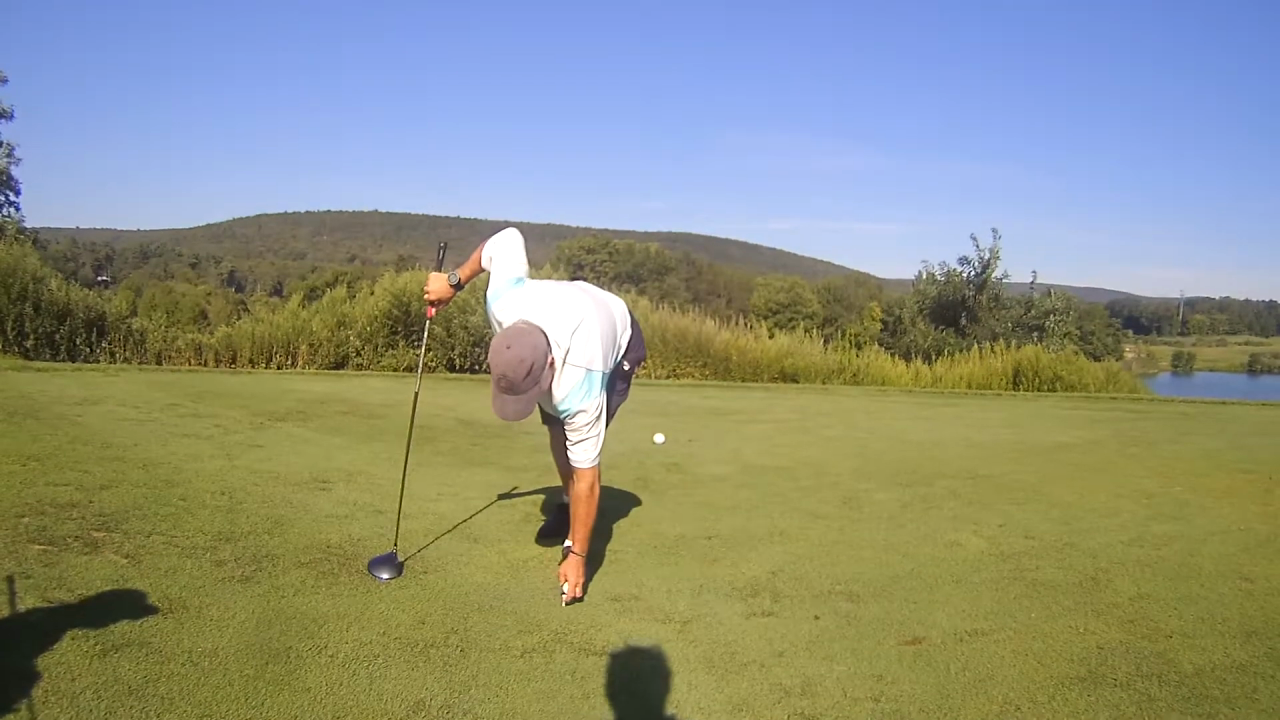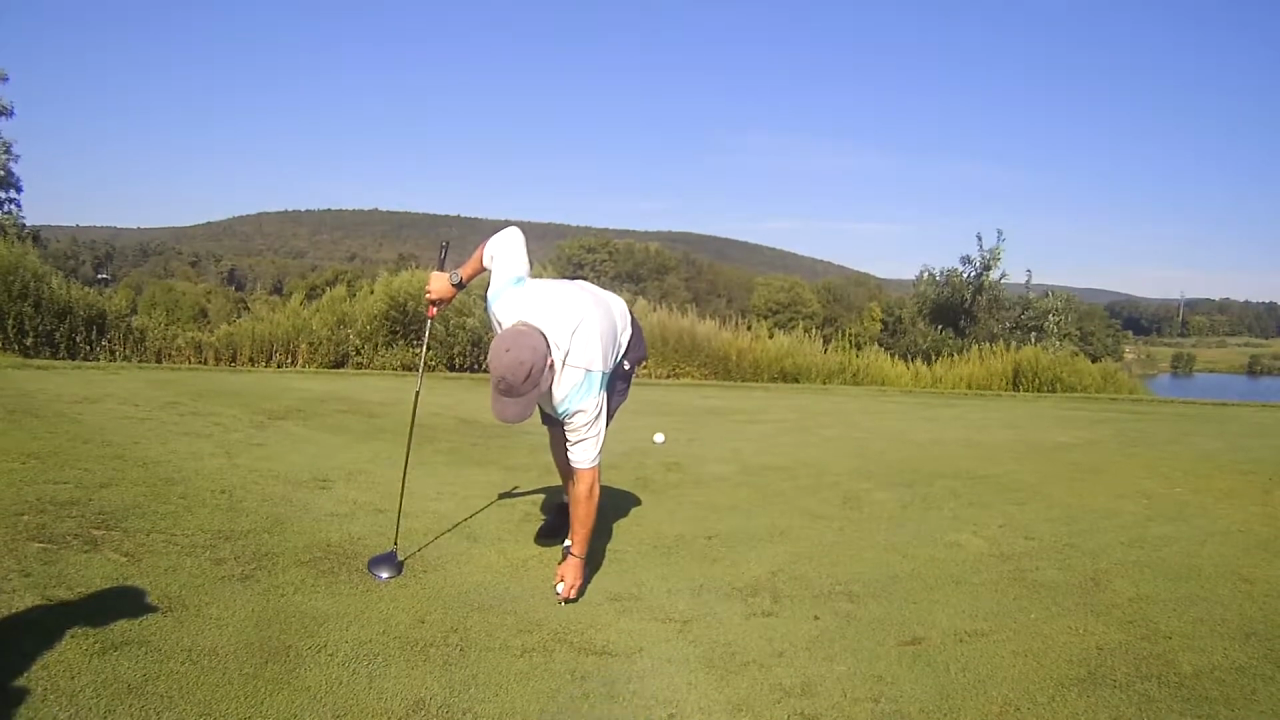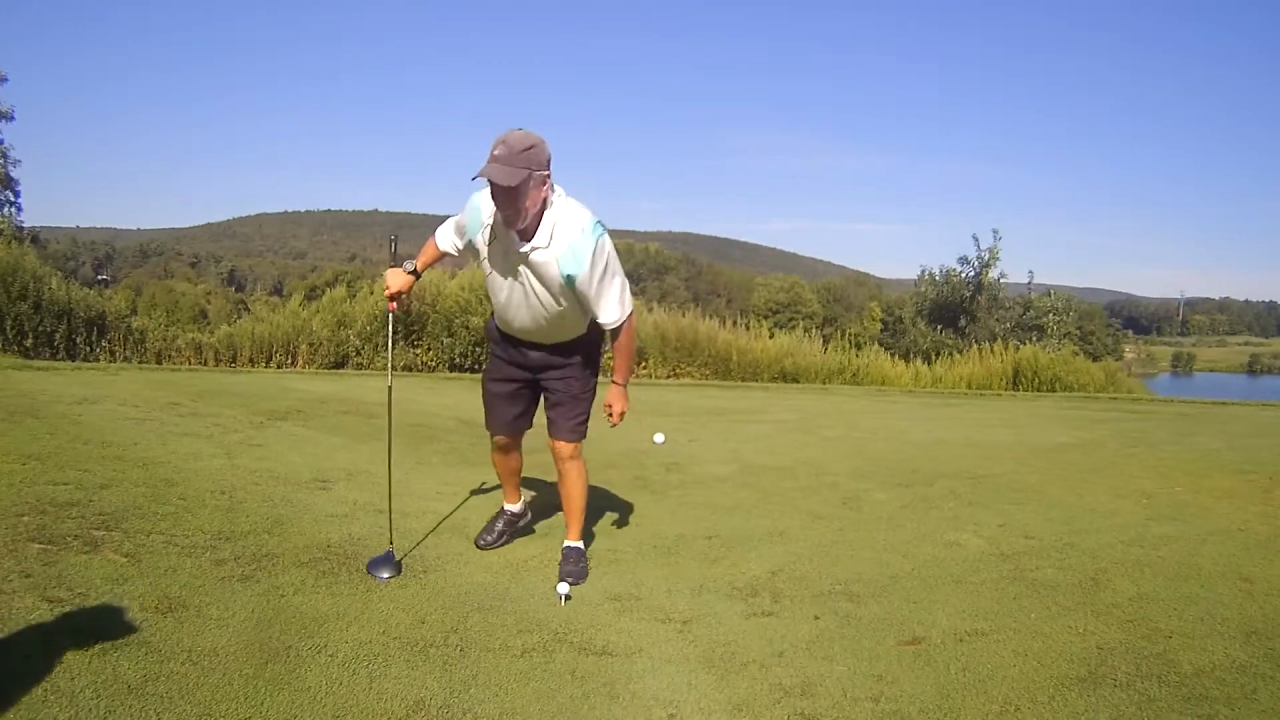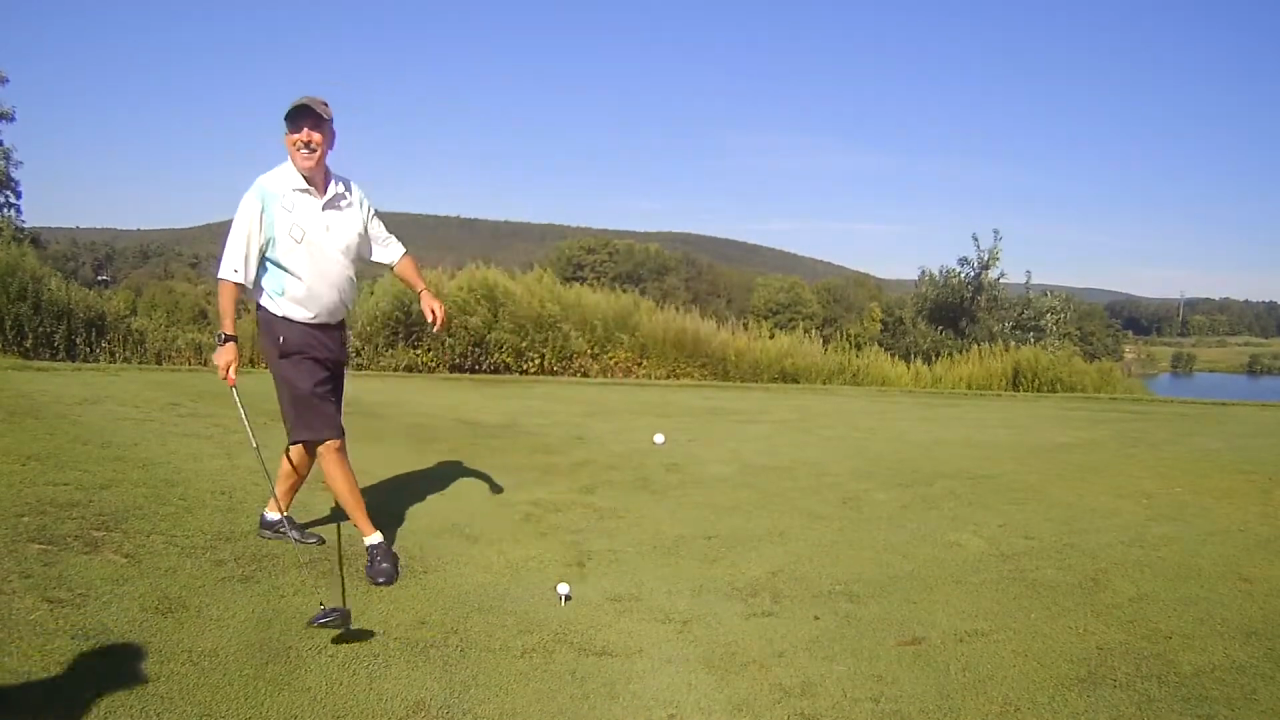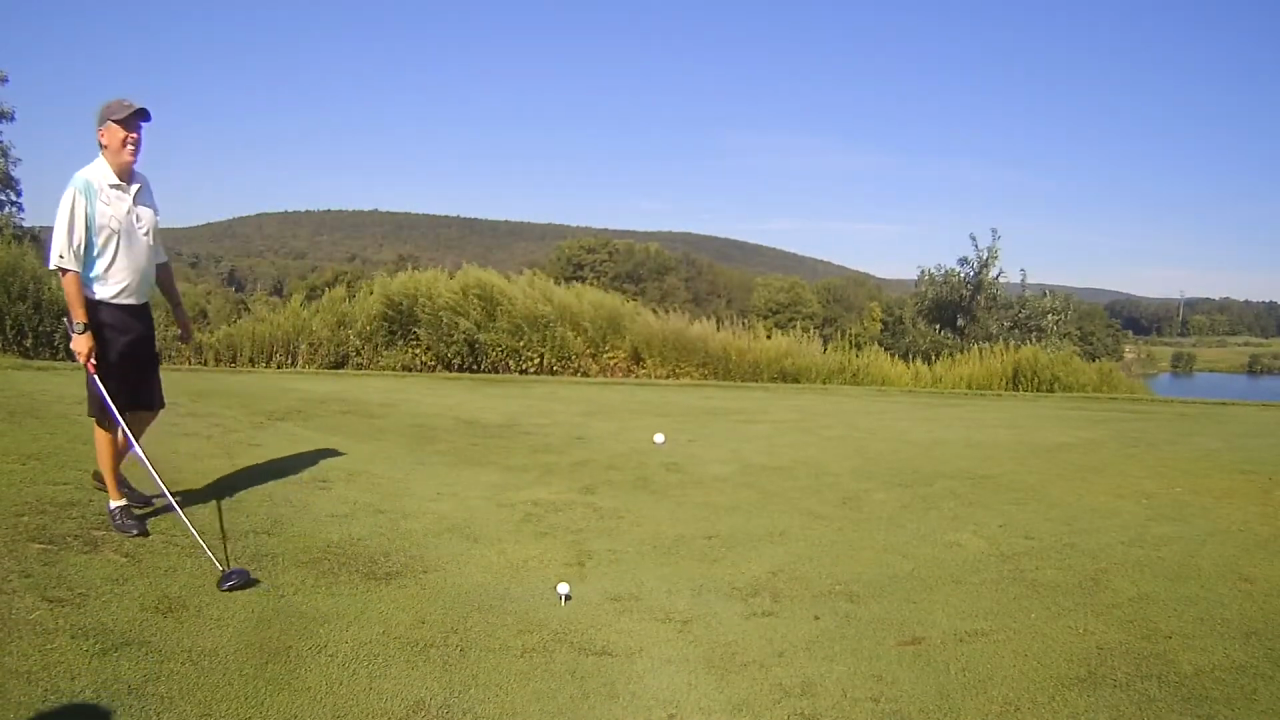
dt=1s
person 1, frame 1
left shoulder: (577, 385)
right shoulder: (503, 301)
left elbow: (586, 474)
right elbow: (507, 238)
left wrist: (577, 556)
right wrist: (455, 281)
left hip: (618, 344)
right hip: (579, 314)
left knee: (578, 443)
right knee: (557, 428)
left ankle: (575, 536)
right ankle: (568, 504)
person 1, frame 2
left shoulder: (578, 385)
right shoulder: (503, 302)
left elbow: (586, 474)
right elbow: (509, 238)
left wrist: (577, 557)
right wrist: (456, 280)
left hip: (617, 343)
right hip: (572, 314)
left knee: (578, 449)
right knee: (557, 430)
left ankle: (573, 540)
right ankle: (567, 504)
person 1, frame 3
left shoulder: (582, 234)
right shoulder: (481, 211)
left elbow: (621, 317)
right elbow: (448, 237)
left wrist: (619, 384)
right wrist: (410, 272)
left hip: (570, 350)
right hip: (510, 342)
left knee: (565, 448)
right knee: (503, 436)
left ankle: (574, 544)
right ankle: (513, 508)
person 1, frame 4
left shoulder: (352, 194)
right shoulder: (266, 193)
left elbow: (388, 248)
right elbow: (233, 271)
left wrist: (424, 291)
right wrist: (228, 338)
left hip: (332, 331)
right hip: (290, 333)
left knee: (312, 438)
right knee: (328, 441)
left ankle: (275, 514)
right ankle: (373, 540)
person 1, frame 5
left shoulder: (142, 186)
right shoulder: (84, 187)
left elbow: (157, 257)
right elbow: (66, 262)
left wrist: (178, 310)
right wrist: (80, 327)
left hip: (138, 314)
right hip: (101, 316)
left knee: (147, 409)
right knee: (107, 416)
left ankle: (107, 473)
right ankle: (117, 502)
